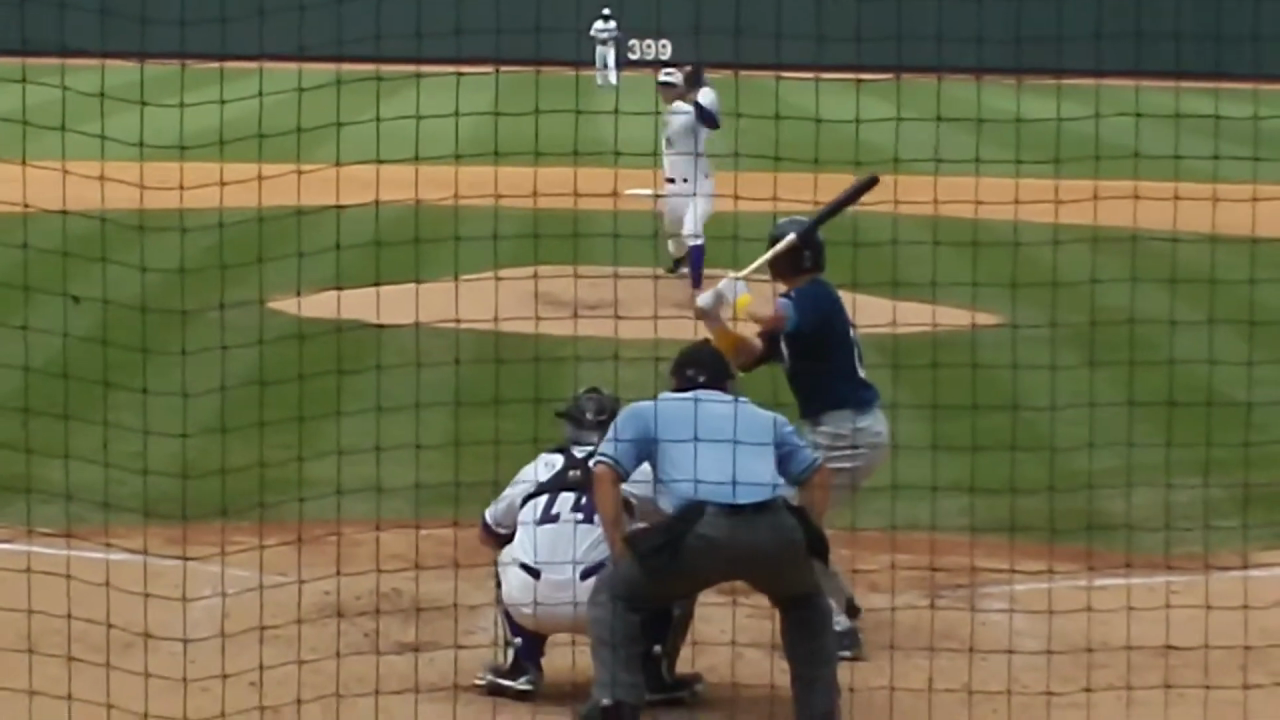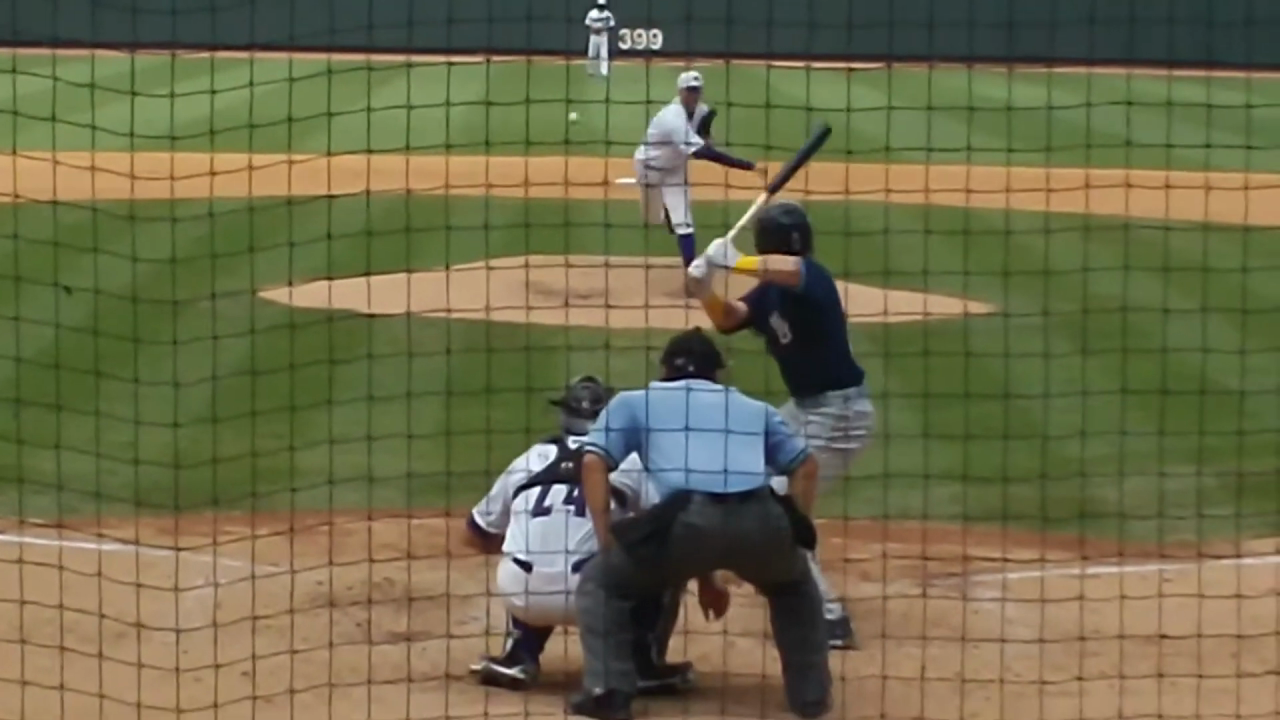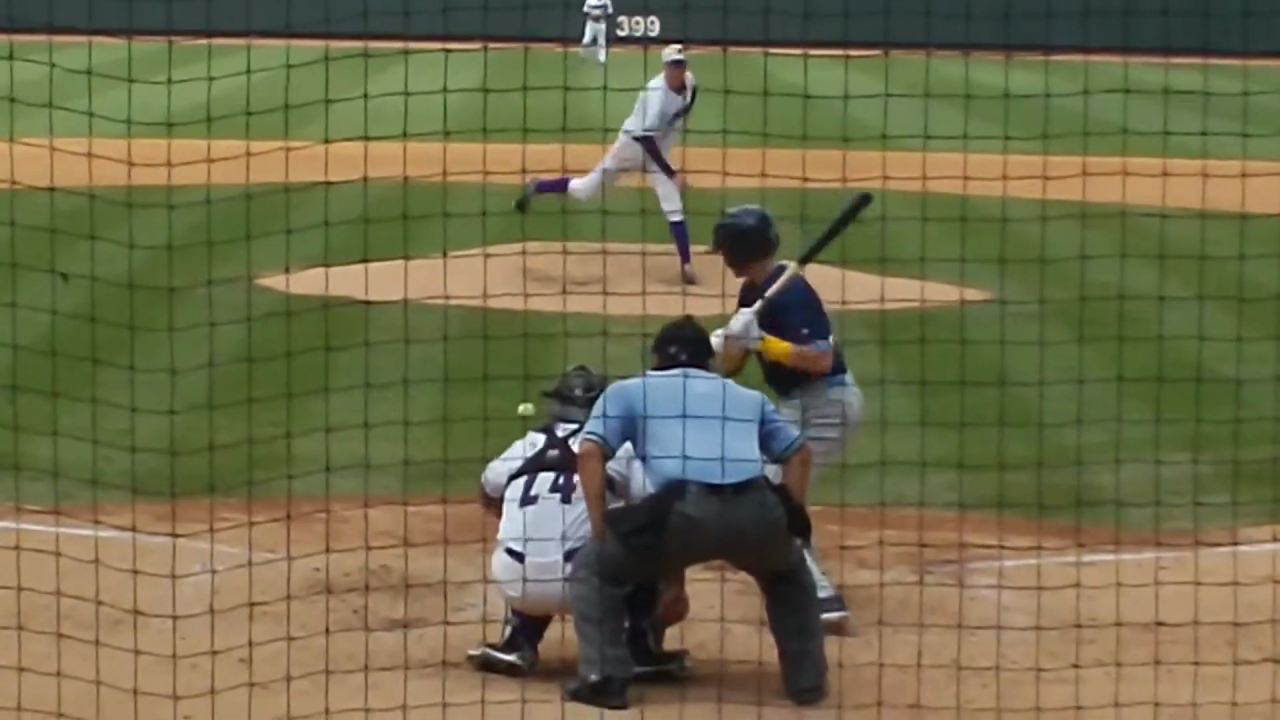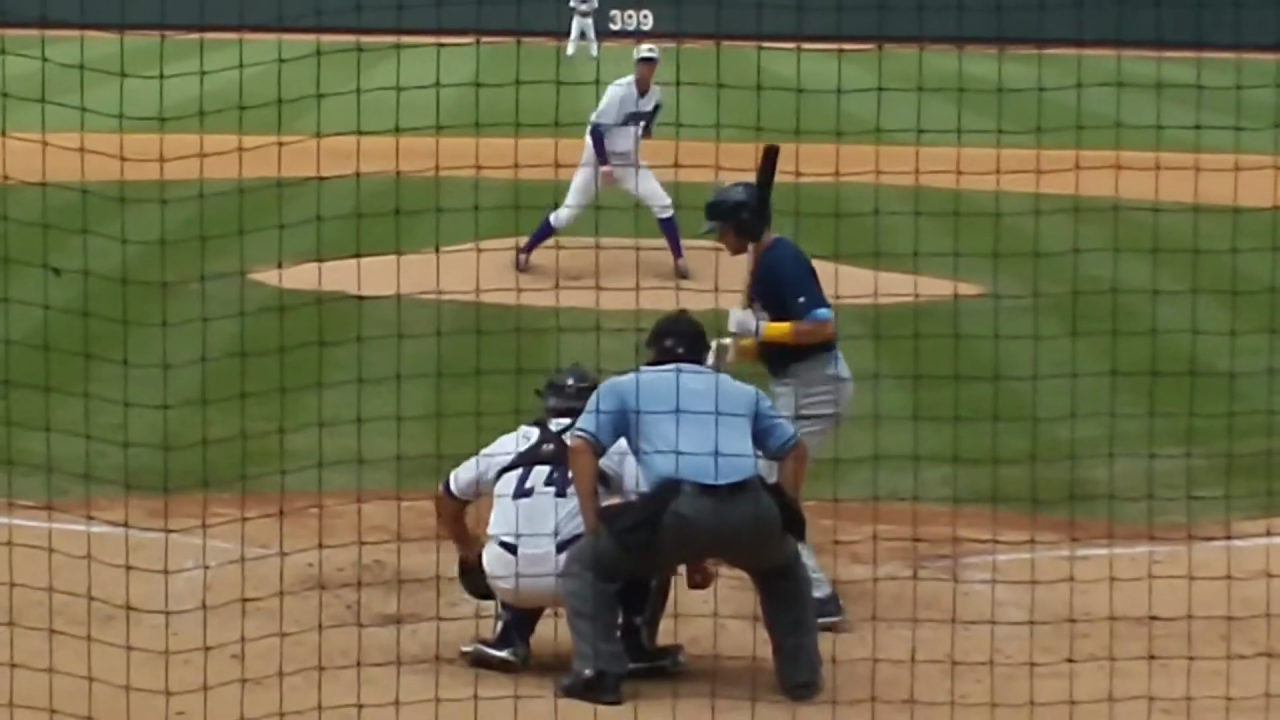
dt=0.3s
person 1, frame 1
left shoulder: (813, 295)
right shoulder: (807, 301)
left elbow: (773, 319)
right elbow: (748, 356)
left wrist: (738, 298)
right wrist: (714, 320)
left hip: (845, 432)
right hip: (846, 427)
left ankle: (838, 632)
right ankle: (835, 599)
person 1, frame 2
left shoulder: (805, 275)
right shoulder: (768, 290)
left elbow: (790, 271)
right elbow: (727, 320)
left wrist: (734, 261)
right wrist: (705, 288)
left hip: (836, 413)
right hip: (804, 407)
left ankle: (830, 620)
person 1, frame 3
left shoulder: (790, 292)
right shoulder: (751, 292)
left elbow: (821, 360)
right elbow: (730, 366)
left wrist: (760, 342)
right wrist: (728, 340)
left hip: (822, 406)
right hip: (802, 403)
left ankle: (821, 598)
person 1, frame 4
left shoulder: (782, 262)
right shoulder: (763, 264)
left elbow: (823, 327)
left wrist: (758, 329)
right wrist: (733, 349)
left hip: (813, 384)
right hip: (796, 382)
right knee: (767, 478)
left ankle: (819, 599)
person 2, frame 1
left shoulder: (645, 412)
right shoulder: (765, 417)
left elbow: (604, 475)
right elbow: (816, 477)
left wrist: (620, 553)
right wrist: (804, 544)
left hip: (704, 532)
right hip: (775, 533)
left knee: (613, 593)
right knee: (805, 600)
person 2, frame 2
left shoulder: (633, 401)
right shoulder: (754, 407)
left elbow: (594, 463)
right elbow: (805, 466)
left wrist: (608, 543)
right wrist: (790, 531)
left hip: (691, 521)
right hip: (761, 522)
left knee: (601, 582)
right knee: (795, 588)
person 2, frame 3
left shoulder: (628, 390)
right shoulder: (748, 396)
left elbow: (590, 452)
right elbow: (798, 454)
left wrist: (601, 532)
right wrist: (786, 521)
left hip: (686, 511)
right hip: (756, 513)
left knee: (593, 569)
right knee: (789, 574)
left ankle: (604, 678)
right ankle: (807, 679)
person 2, frame 4
left shoulder: (623, 386)
right shoulder: (742, 390)
left elbow: (581, 447)
right elbow: (794, 451)
left wrist: (594, 529)
right wrist: (781, 520)
left hip: (680, 510)
right hip: (751, 513)
left knee: (585, 564)
right knee: (785, 568)
left ankle: (597, 673)
right ankle: (801, 676)
person 3, frame 1
left shoulder: (537, 467)
right shoulder: (634, 469)
left elbow: (490, 534)
left hip: (527, 603)
left ankle: (521, 668)
right ankle: (655, 674)
person 3, frame 2
left shoulder: (528, 460)
right shoulder: (628, 460)
left elbow: (476, 536)
left hip: (520, 594)
left ankle: (518, 657)
right ankle: (646, 664)
person 3, frame 3
left shoulder: (522, 447)
right shoulder: (620, 447)
left elbow: (488, 495)
left hip: (514, 584)
left ankle: (517, 644)
right ankle: (643, 651)
person 3, frame 4
left shoulder: (512, 441)
right shoulder: (613, 442)
left elbow: (447, 498)
left wrist: (467, 549)
left hip: (505, 576)
left ankle: (508, 641)
right ankle: (635, 646)
person 4, frame 1
left shoulder: (689, 110)
right shoulder: (674, 112)
left elbow: (713, 121)
left hip: (697, 184)
right hip: (675, 187)
left knee: (692, 231)
right knee: (674, 234)
left ankle: (696, 288)
right ankle: (681, 260)
person 4, frame 2
left shoulder: (699, 109)
right shoulder: (672, 119)
right elbow: (703, 152)
right wrist: (749, 165)
left hip: (674, 170)
right hip: (649, 169)
left knee: (683, 223)
right knee: (654, 219)
right ankle: (666, 213)
person 4, frame 3
left shoulder: (689, 81)
right shoulder: (656, 93)
right elbow: (647, 141)
left wrist: (682, 116)
right wrist: (671, 173)
left hip: (659, 149)
right hip: (632, 145)
left knee: (673, 207)
right knee: (585, 189)
left ankle: (686, 263)
right ankle: (537, 187)
person 4, frame 4
left shoulder: (655, 93)
right shoulder: (619, 90)
right elbow: (596, 129)
left wrist: (646, 129)
right wrist: (602, 165)
left hip: (626, 158)
right hip: (598, 155)
left knee: (662, 203)
right knee: (567, 213)
left ankle: (679, 259)
right ankle: (526, 250)
